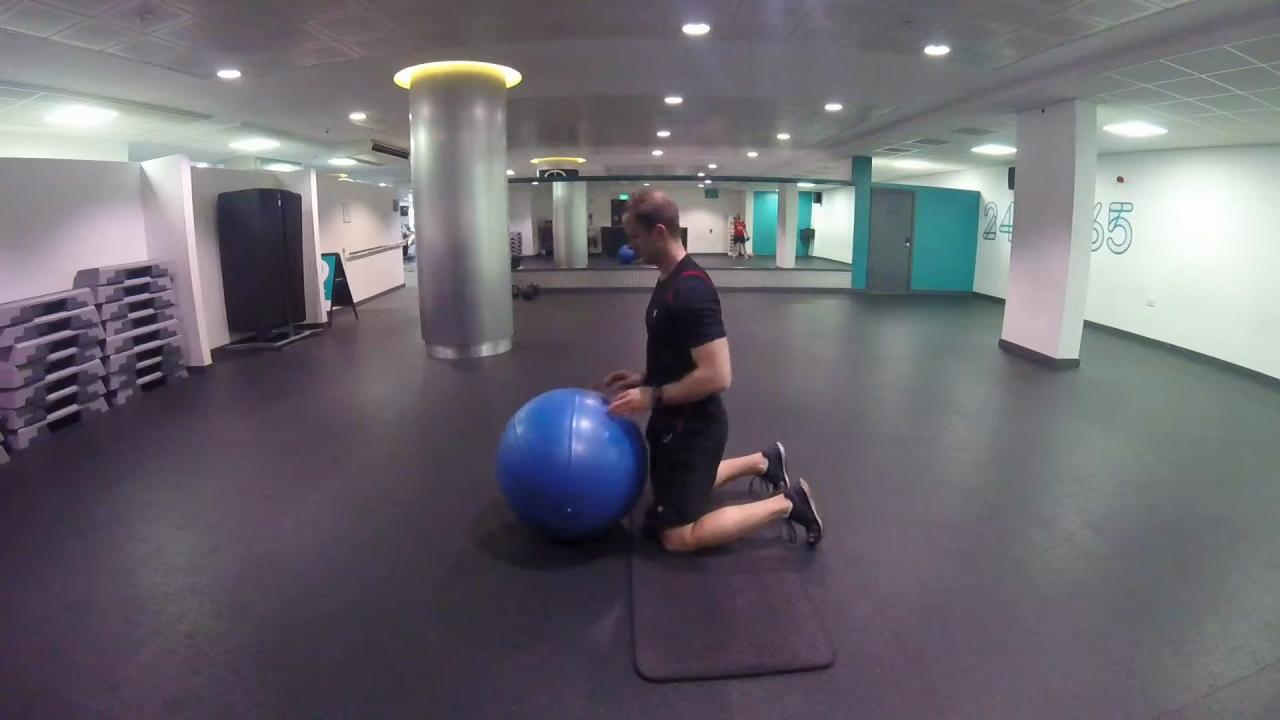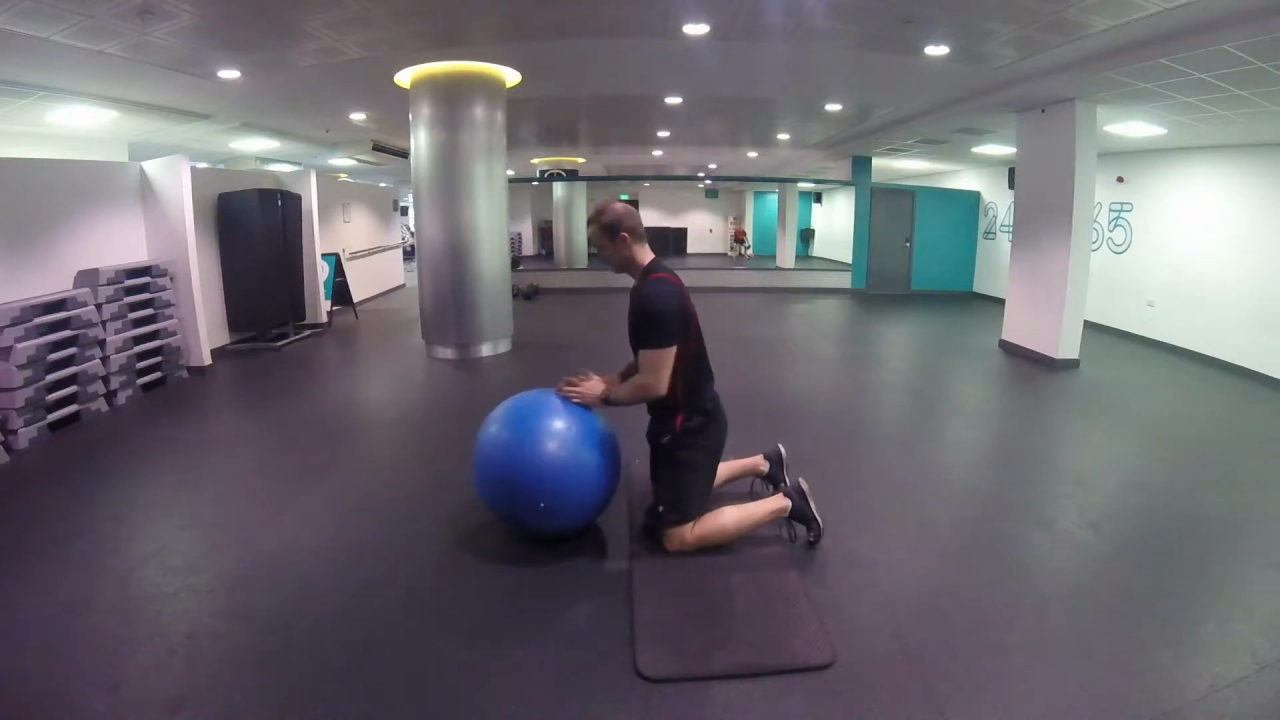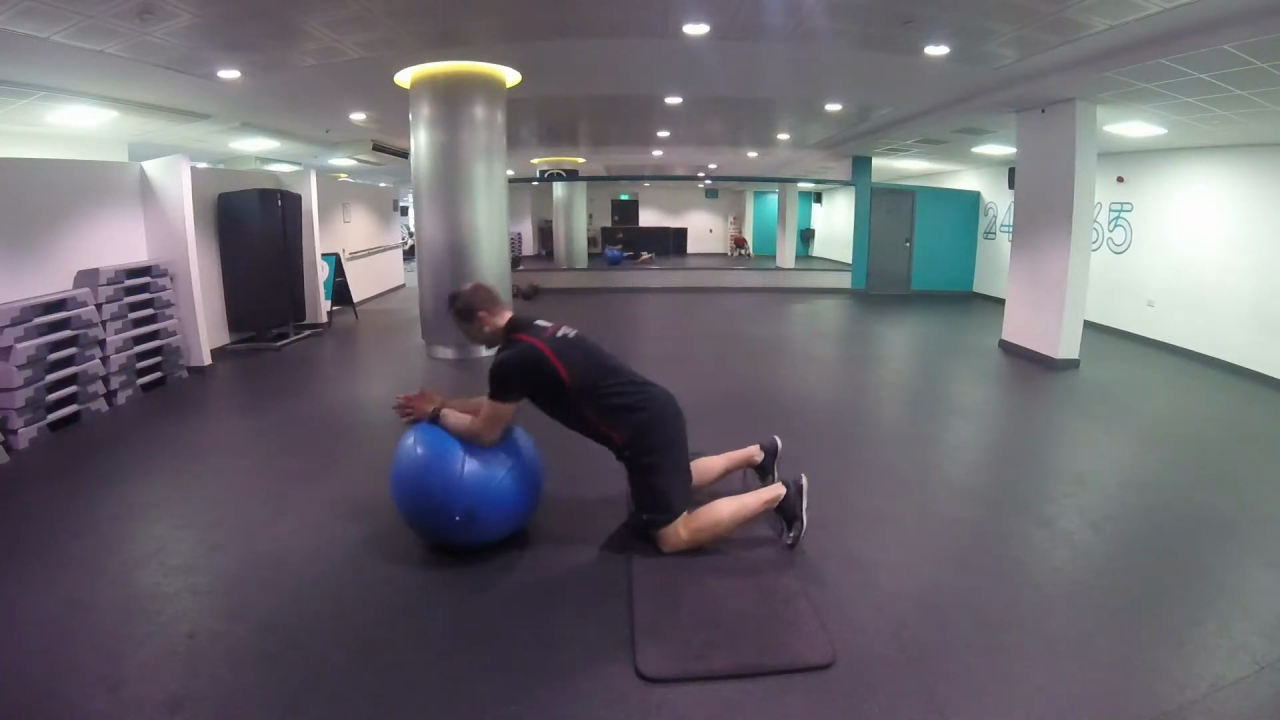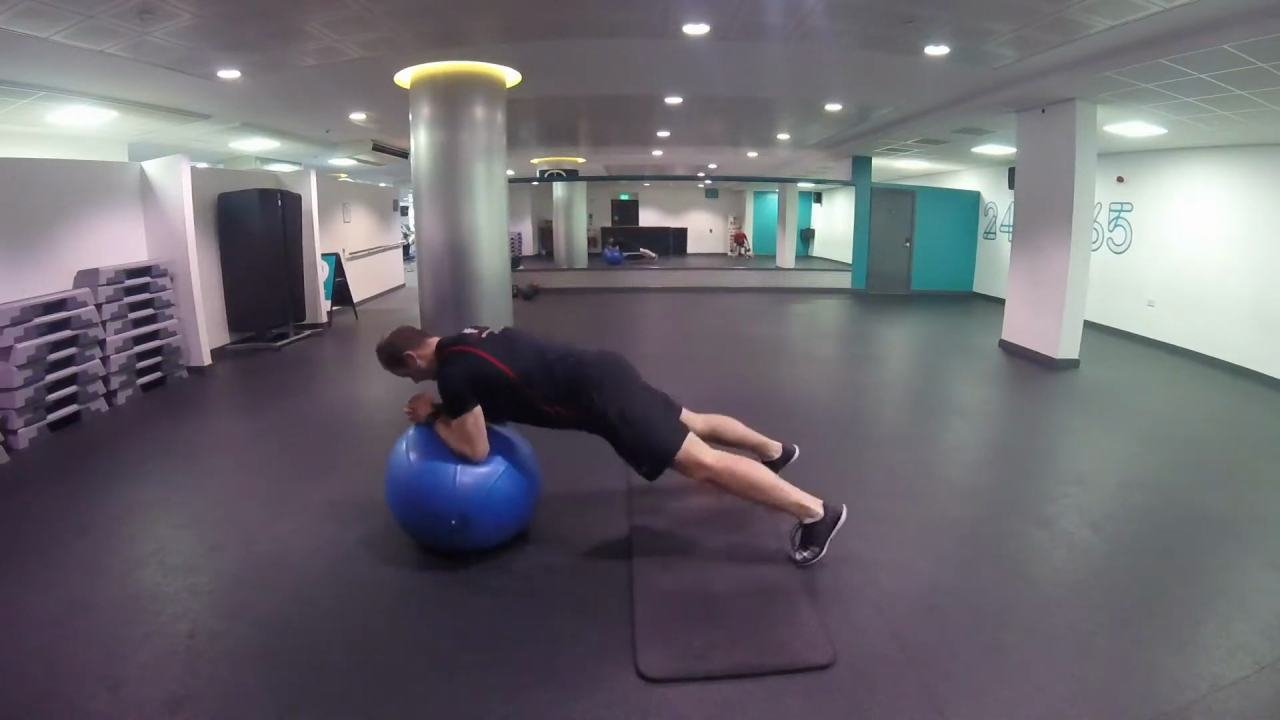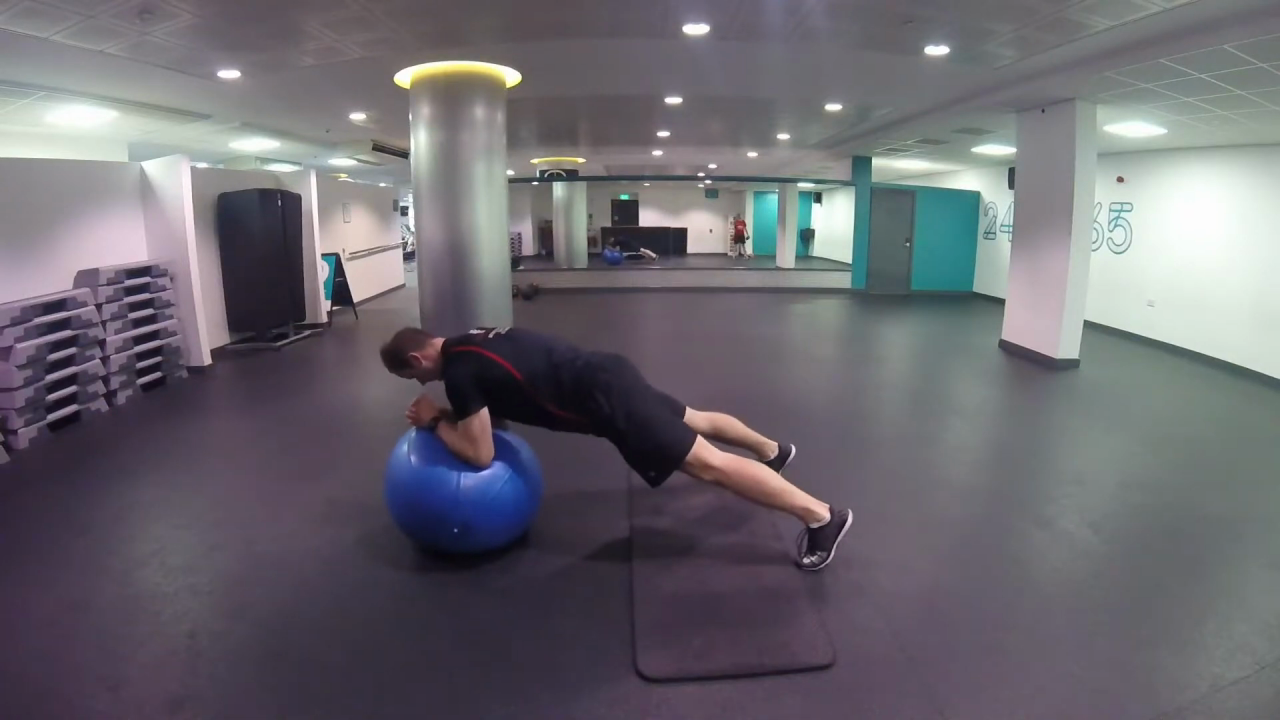
dt=0.7s
person 1, frame 1
left shoulder: (689, 292)
right shoulder: (670, 280)
left elbow: (716, 376)
left wrist: (651, 397)
right wrist: (644, 379)
left hip: (692, 425)
right hip: (678, 420)
left knee: (677, 536)
left ankle: (785, 503)
right ankle: (762, 462)
person 1, frame 2
left shoulder: (654, 296)
right shoulder: (657, 283)
left elbow: (653, 385)
left wrist: (602, 394)
right wrist: (606, 381)
left hip: (689, 423)
right hip: (691, 415)
left knee: (678, 535)
right knee: (679, 484)
left ankle: (786, 503)
right ankle: (763, 463)
person 1, frame 3
left shoulder: (516, 358)
right shoulder: (536, 331)
left elbow: (487, 432)
right elbow: (500, 404)
left wrist: (435, 413)
right wrist: (445, 403)
left hip: (645, 430)
right hip: (654, 411)
left knee: (674, 536)
right knee: (672, 485)
left ankle: (778, 494)
right ankle: (757, 454)
person 1, frame 4
left shoulder: (453, 372)
right shoulder: (467, 341)
left elbow: (475, 450)
right elbow: (494, 405)
left wrist: (432, 418)
right wrist: (448, 411)
left hip: (601, 394)
right hip: (606, 371)
left knee: (699, 461)
right knee: (693, 424)
left ankle: (816, 513)
right ankle: (776, 451)
person 1, frame 5
left shoulder: (459, 371)
right shoulder: (472, 344)
left elbow: (480, 454)
right elbow: (493, 405)
left wrist: (434, 421)
right wrist: (450, 415)
left hip: (605, 401)
right hip: (608, 373)
left knee: (707, 462)
right knee: (696, 422)
left ankle: (821, 516)
right ankle: (772, 451)
